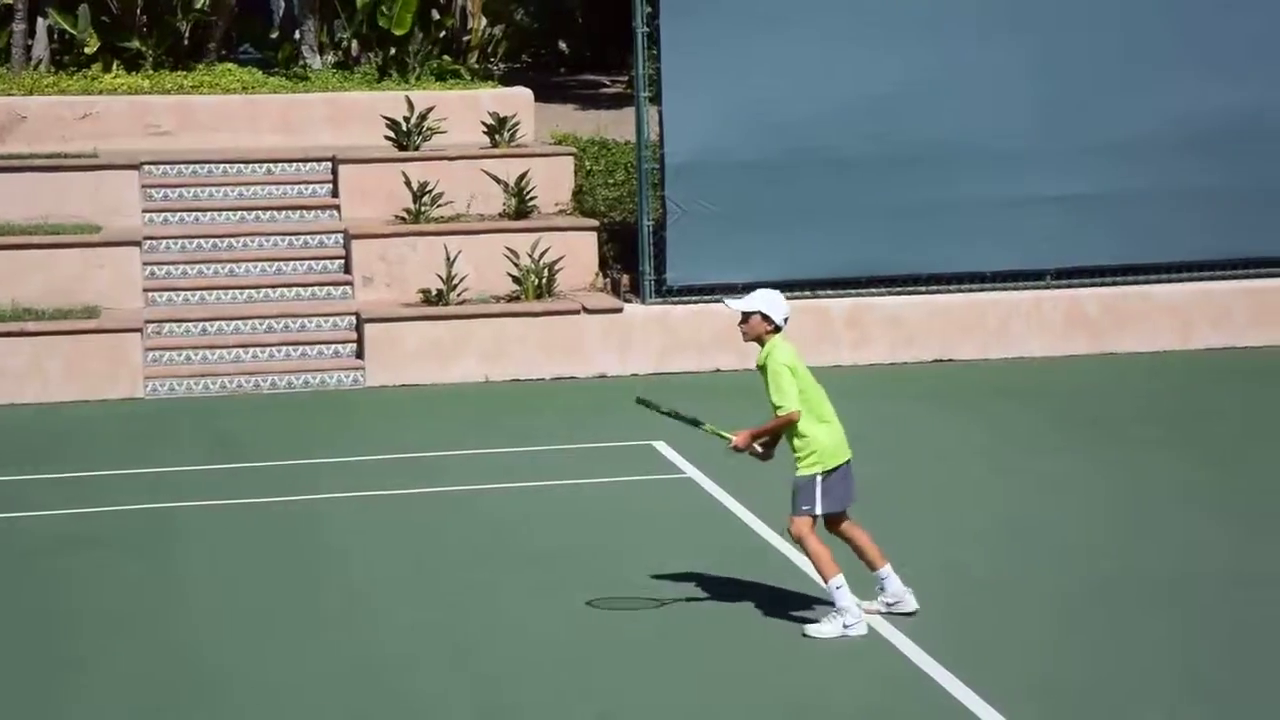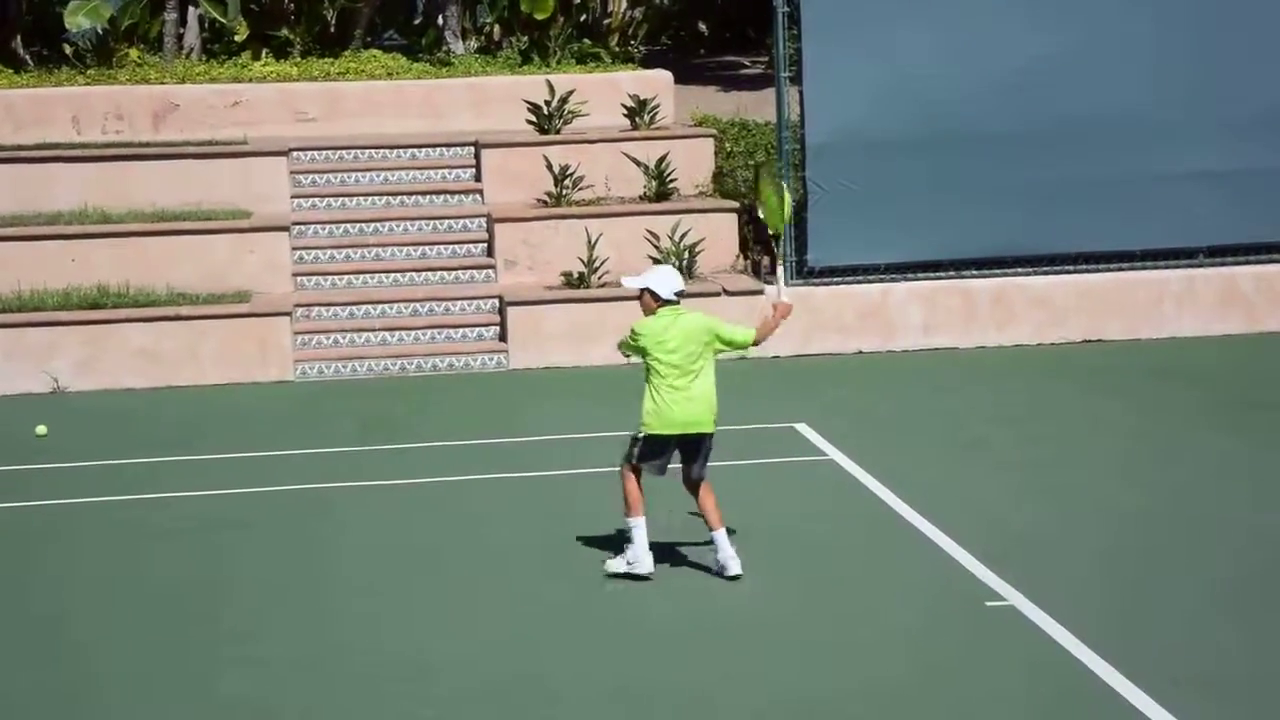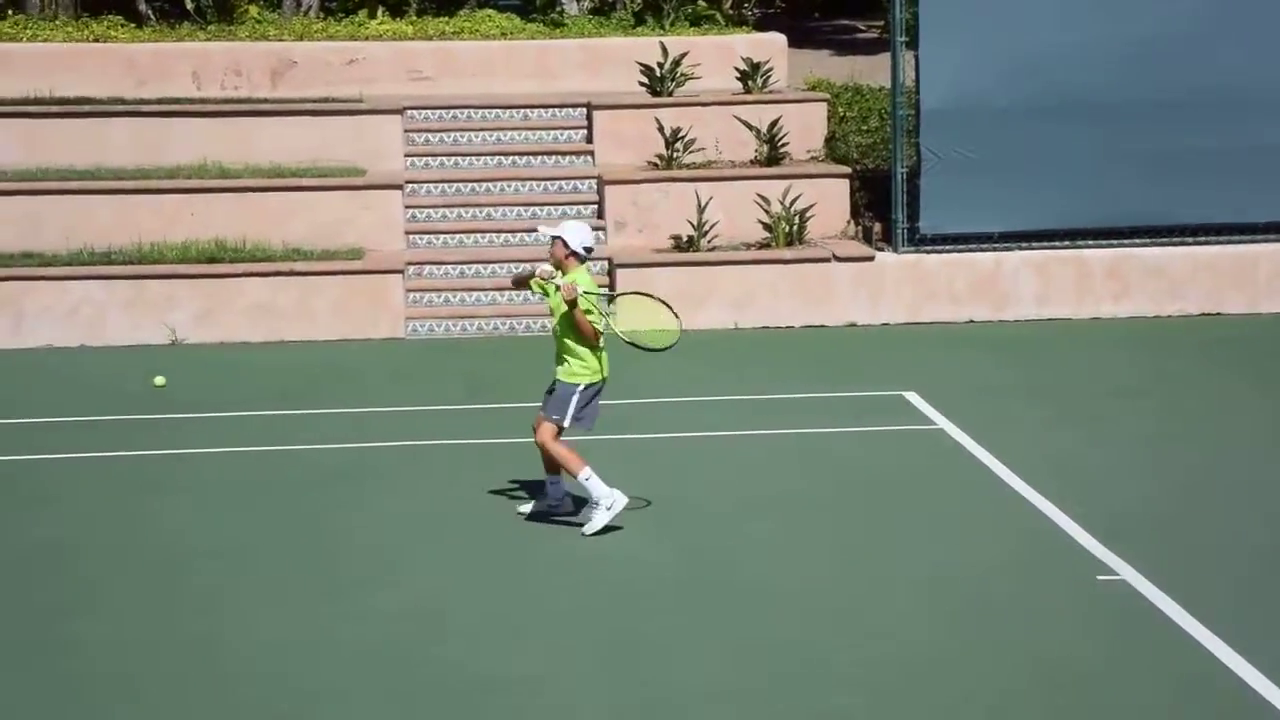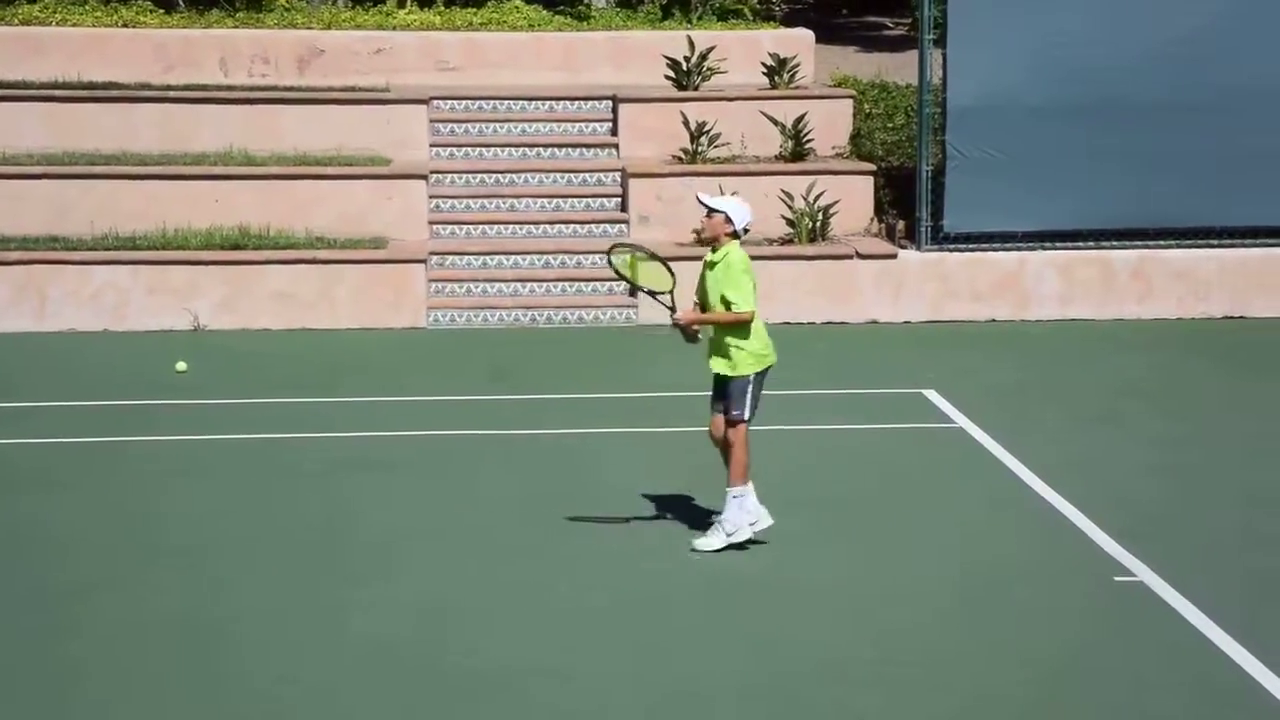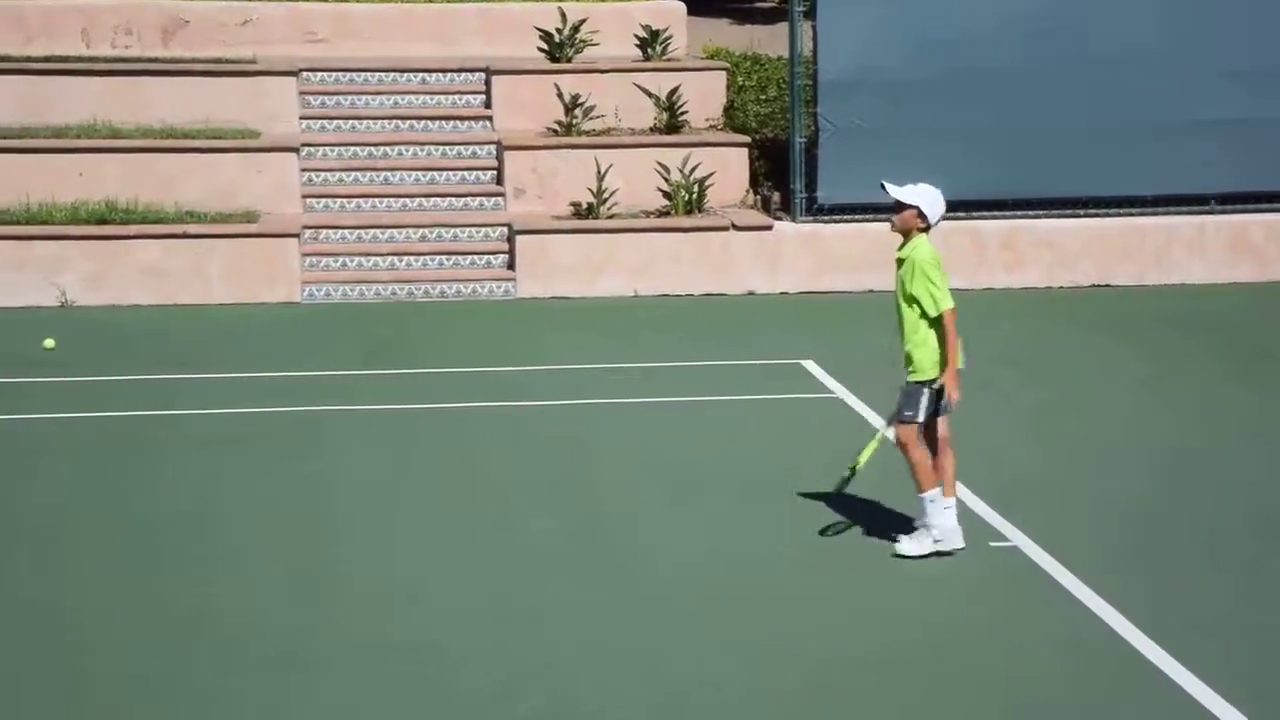
dt=1s
person 1, frame 1
left shoulder: (777, 360)
right shoulder: (777, 354)
left elbow: (790, 414)
left wrist: (751, 436)
right wrist: (768, 443)
left hip: (818, 454)
right hip: (828, 448)
left knee: (801, 529)
right knee: (837, 524)
left ankle: (850, 613)
right ankle: (897, 593)
person 1, frame 2
left shoulder: (643, 329)
right shoulder: (703, 324)
left elbow: (623, 348)
right elbow: (753, 337)
right wrist: (779, 315)
left hip: (661, 421)
right hip: (699, 419)
left knee: (631, 471)
right knee: (696, 481)
left ankle: (638, 553)
right ankle: (727, 556)
person 1, frame 3
left shoulder: (583, 287)
right shoulder: (559, 279)
left elbow: (594, 338)
right elbow: (516, 282)
left wrist: (573, 304)
right wrist: (534, 274)
left hip: (585, 373)
right hip: (568, 371)
left knee: (546, 437)
right knee: (544, 434)
left ankle: (605, 498)
right ankle: (553, 496)
person 1, frame 4
left shoulder: (734, 261)
right shoulder: (712, 261)
left elbow: (745, 314)
right elbow: (706, 305)
left wrist: (697, 318)
right wrist: (690, 318)
left hip: (746, 359)
right hip: (726, 359)
left knee: (734, 435)
right knee: (718, 433)
left ankle: (733, 521)
right ankle: (751, 511)
person 1, frame 5
left shoulder: (922, 258)
right shoulder: (911, 253)
left elbow: (947, 314)
left wrist: (951, 371)
left hip: (933, 364)
right hip: (928, 362)
left knee: (907, 436)
right knee: (937, 439)
left ankle: (938, 527)
right ankle: (945, 528)
